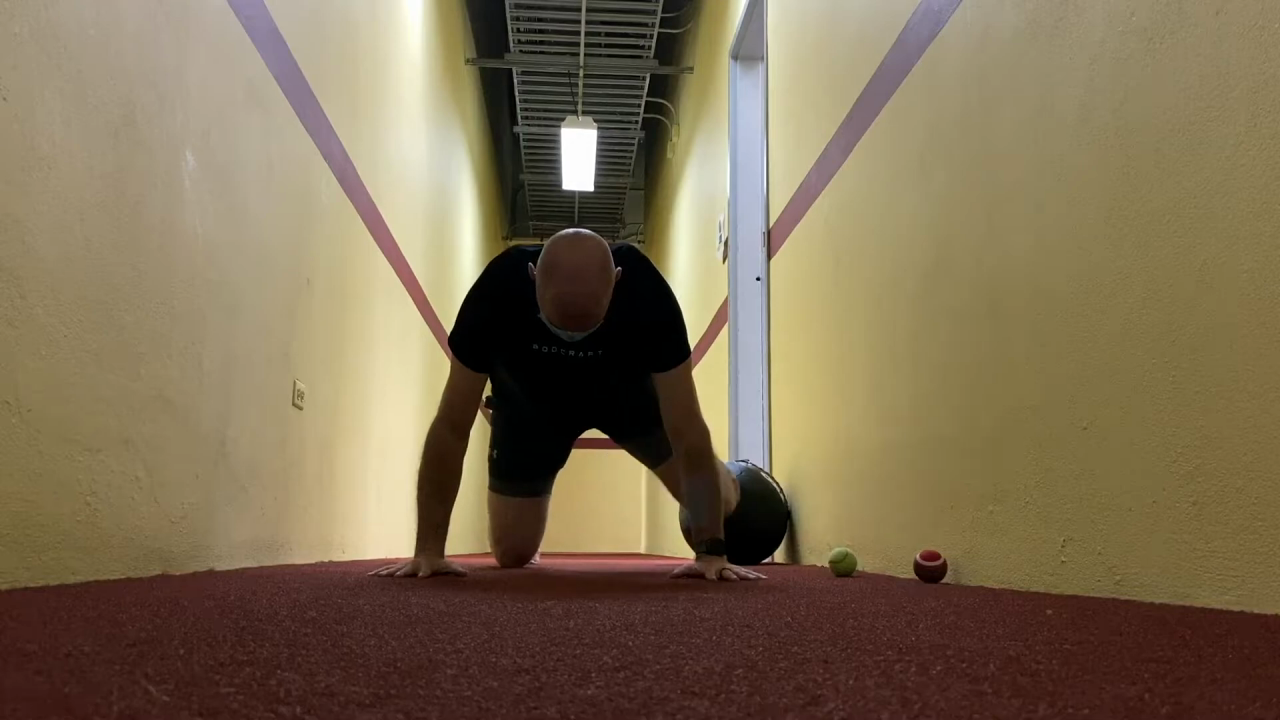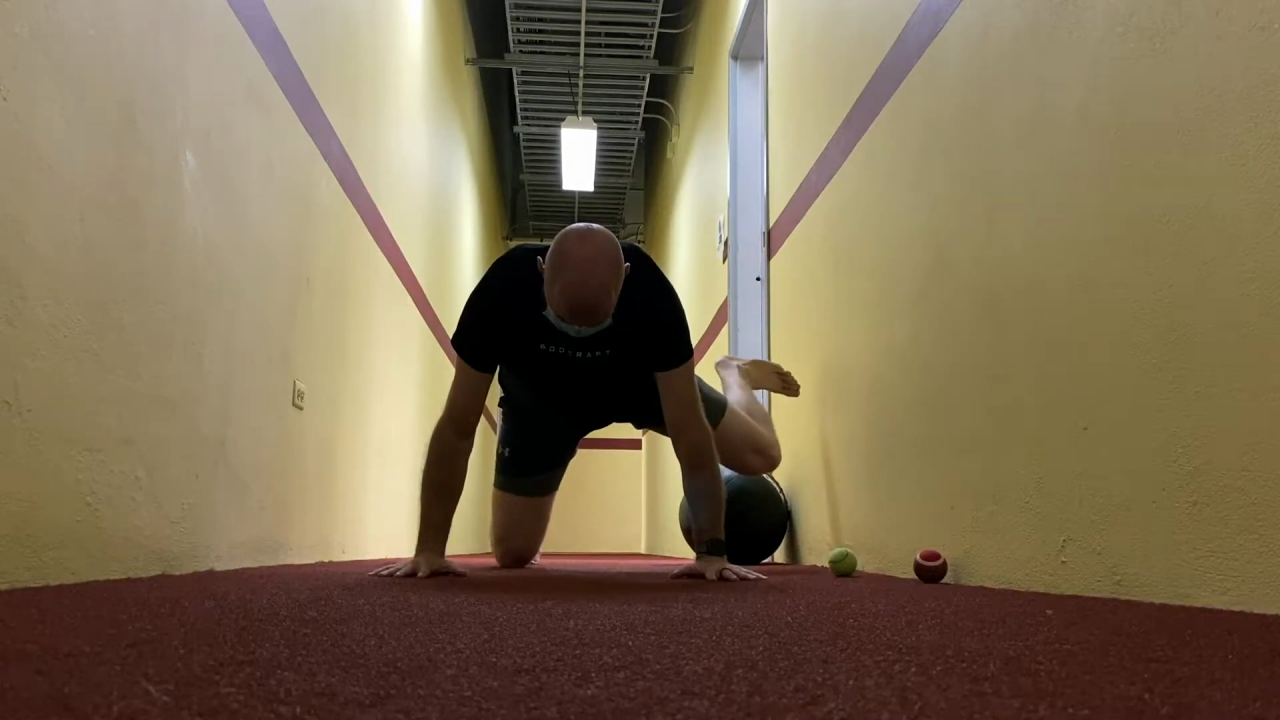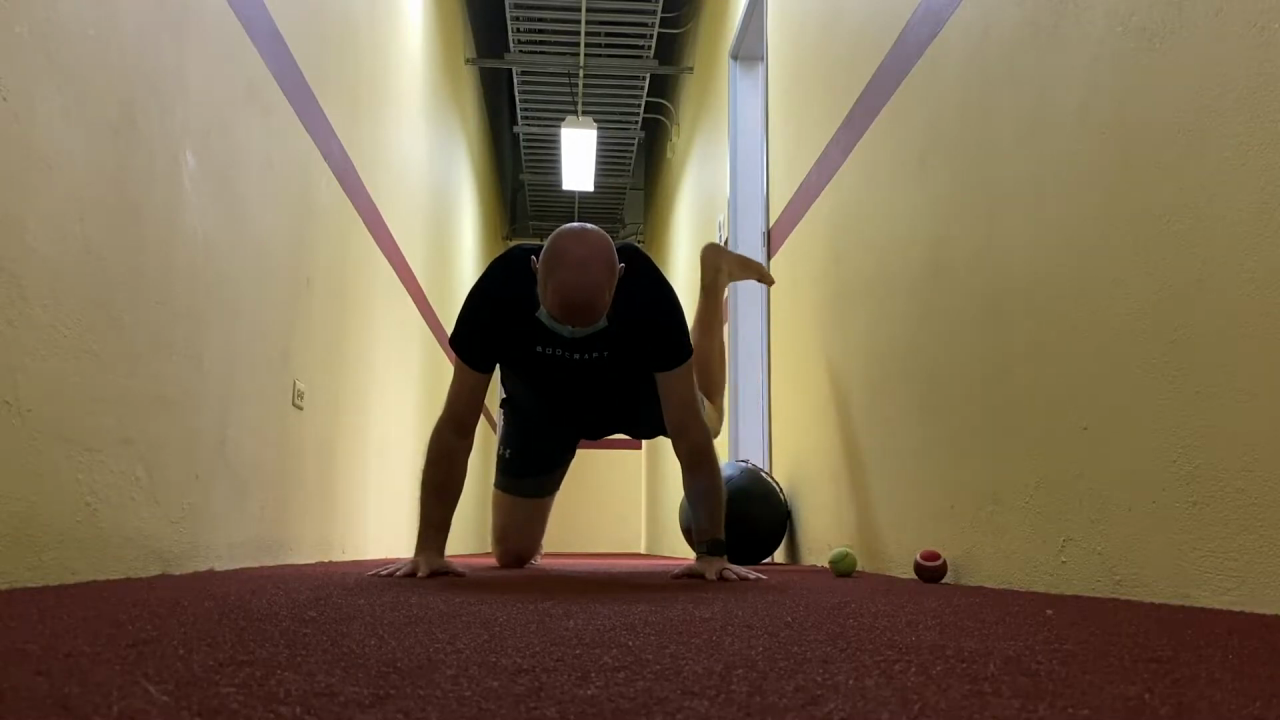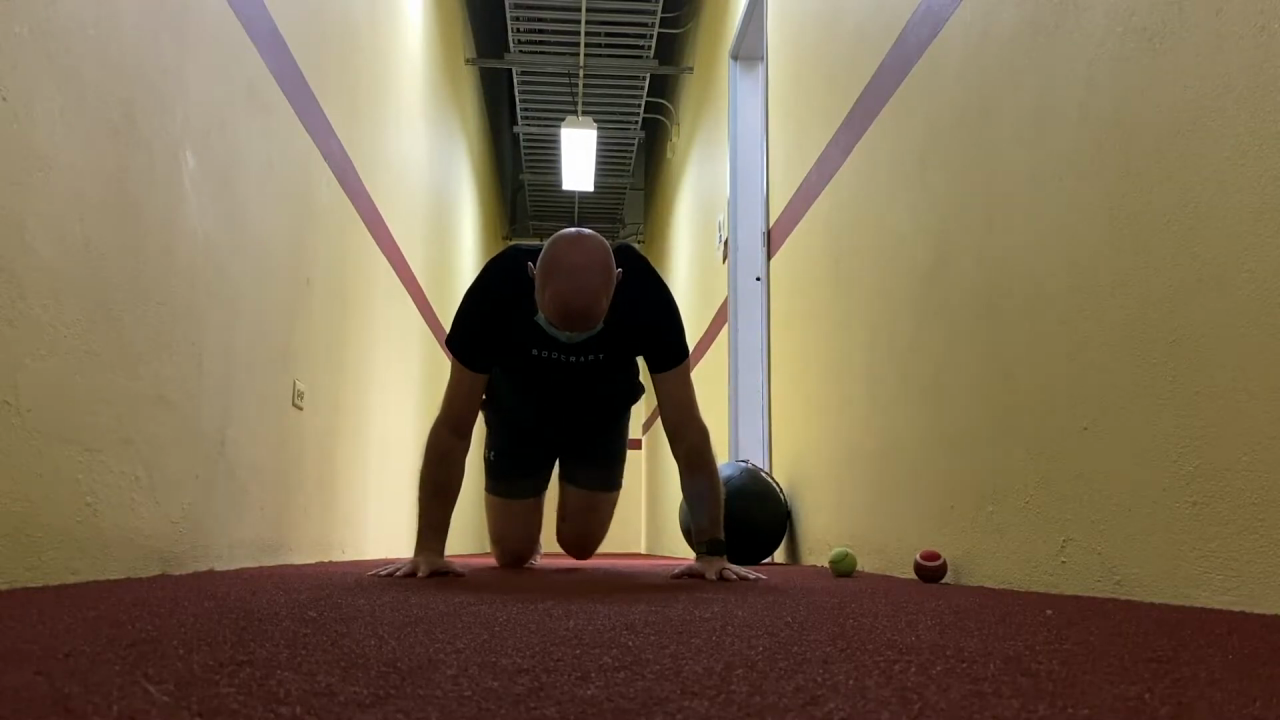
dt=0.7s
person 1, frame 1
left shoulder: (646, 291)
right shoulder: (498, 289)
left elbow: (687, 425)
right elbow: (453, 426)
left wrist: (710, 551)
right wrist: (429, 550)
left hip: (626, 388)
right hip: (530, 399)
left knee: (718, 503)
right knee: (513, 552)
person 1, frame 2
left shoulder: (650, 290)
right shoulder: (504, 287)
left elbow: (689, 430)
right elbow: (457, 427)
left wrist: (711, 550)
right wrist: (429, 548)
left hip: (635, 381)
right hip: (539, 401)
left knee: (762, 456)
right knee: (512, 553)
left ankle: (733, 375)
person 1, frame 3
left shoulder: (647, 291)
right shoulder: (500, 288)
left elbow: (689, 429)
right elbow: (456, 428)
left wrist: (711, 550)
right wrist: (429, 549)
left hip: (632, 391)
right hip: (538, 406)
left knee: (707, 421)
right knee: (513, 554)
left ankle: (715, 270)
person 1, frame 4
left shoulder: (644, 292)
right shoulder: (497, 287)
left elbow: (685, 429)
right elbow: (454, 428)
left wrist: (711, 550)
right wrist: (428, 549)
left hip: (602, 409)
right hip: (519, 410)
left knee: (578, 545)
right knee: (512, 555)
